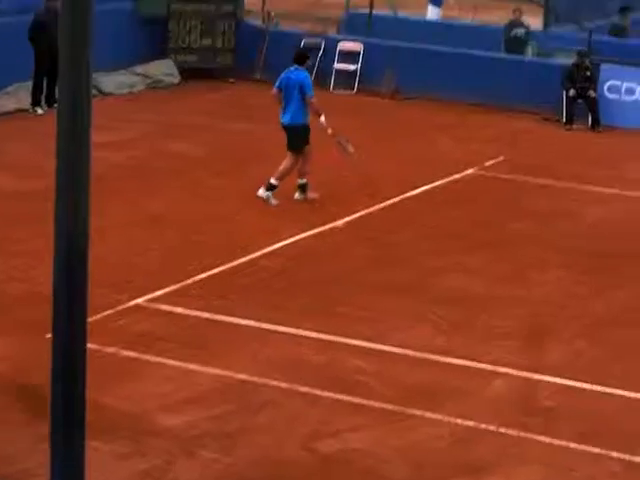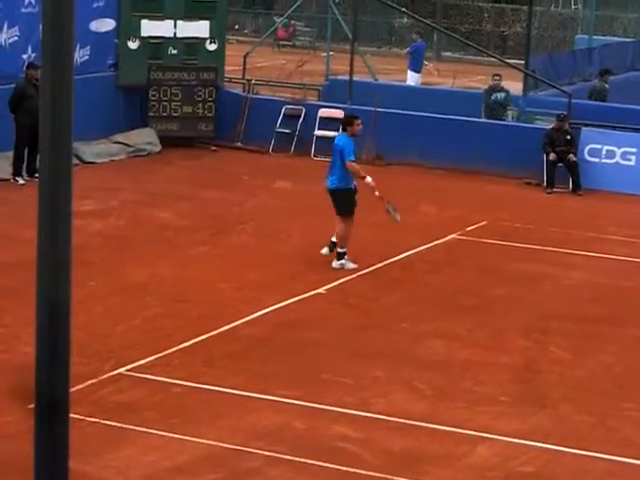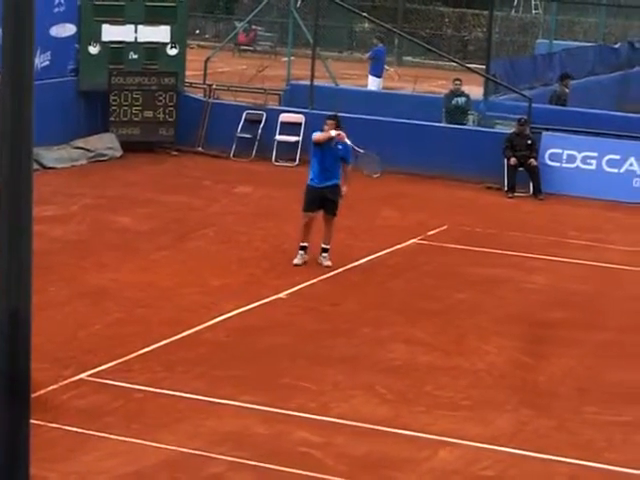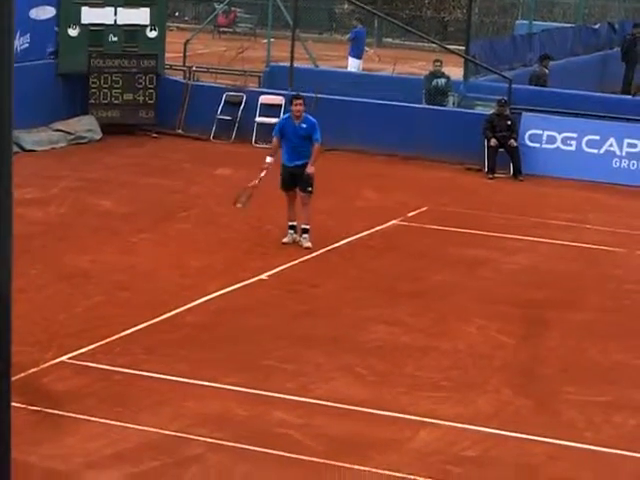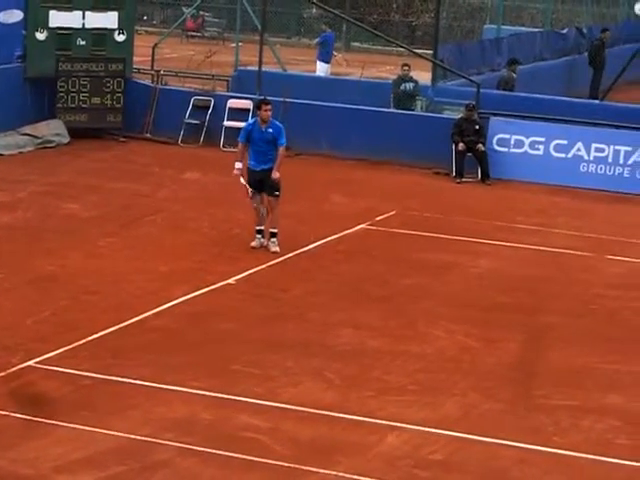
dt=1s
person 1, frame 1
left shoulder: (286, 74)
right shoulder: (304, 76)
left elbow: (275, 92)
right elbow: (310, 101)
right wrist: (320, 116)
left hip: (287, 120)
right hip: (299, 123)
left knee: (304, 154)
right knee: (292, 159)
left ankle: (303, 190)
right ankle: (267, 189)
person 1, frame 2
left shoulder: (343, 140)
right shoulder: (346, 142)
right elbow: (351, 166)
left wrist: (352, 181)
right wrist: (366, 178)
left hip: (344, 185)
right hip: (340, 187)
left knee: (346, 219)
right knee: (346, 221)
left ankle: (331, 247)
right ankle: (339, 259)
person 1, frame 3
left shoulder: (343, 144)
right shoulder: (319, 136)
left elbow: (346, 165)
right elbow: (316, 138)
left wrist: (344, 185)
right wrist: (333, 134)
left hip: (332, 187)
right hip: (314, 185)
left knee: (329, 220)
right knee: (307, 219)
left ankle: (324, 254)
right ankle: (302, 252)
person 1, frame 4
left shoulder: (312, 123)
right shoulder: (284, 121)
left elbow: (317, 144)
right elbow: (276, 140)
left wrist: (311, 165)
right wrist: (269, 159)
left hip: (304, 166)
right hip: (287, 165)
left knee: (305, 200)
right knee: (290, 198)
left ankle: (305, 235)
right ankle: (292, 232)
person 1, frame 5
left shoulder: (278, 128)
right shoulder: (249, 126)
left elbow: (281, 149)
right elbow: (242, 146)
left wrist: (276, 170)
right wrist: (239, 165)
left hip: (270, 170)
right hip: (253, 169)
left knee: (272, 204)
right knee: (257, 204)
left ankle: (273, 239)
right ankle: (260, 236)
